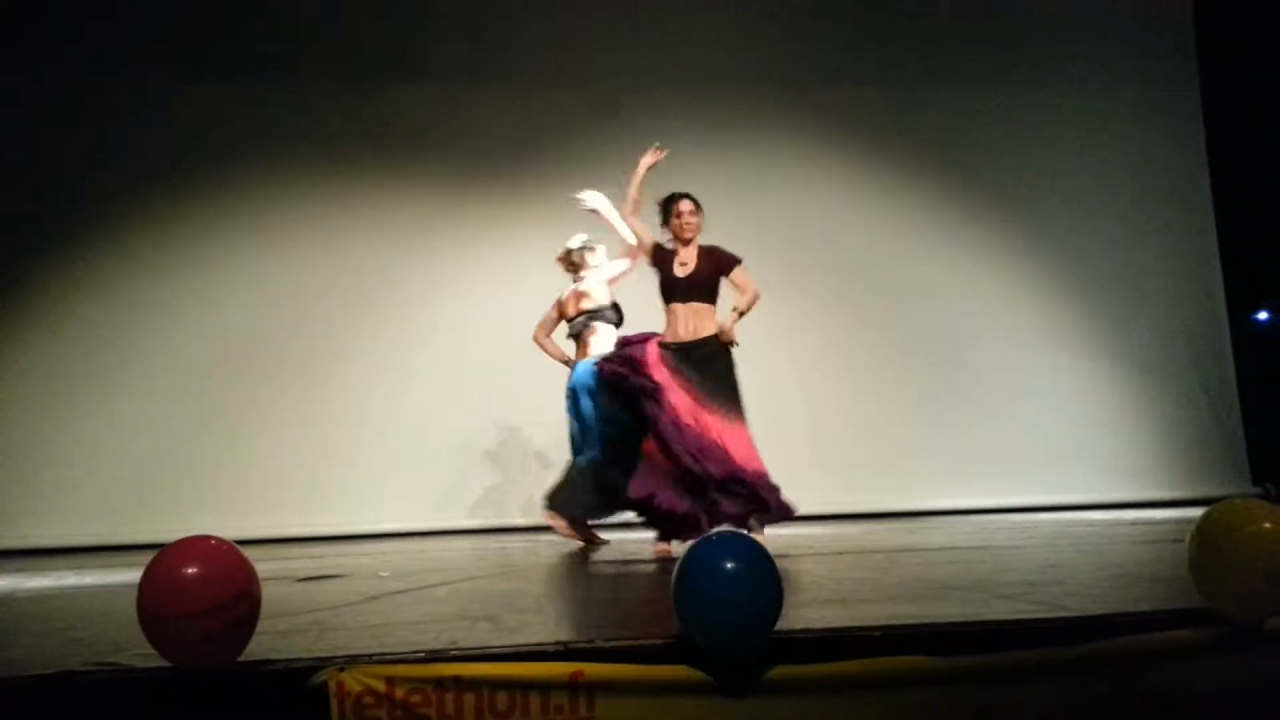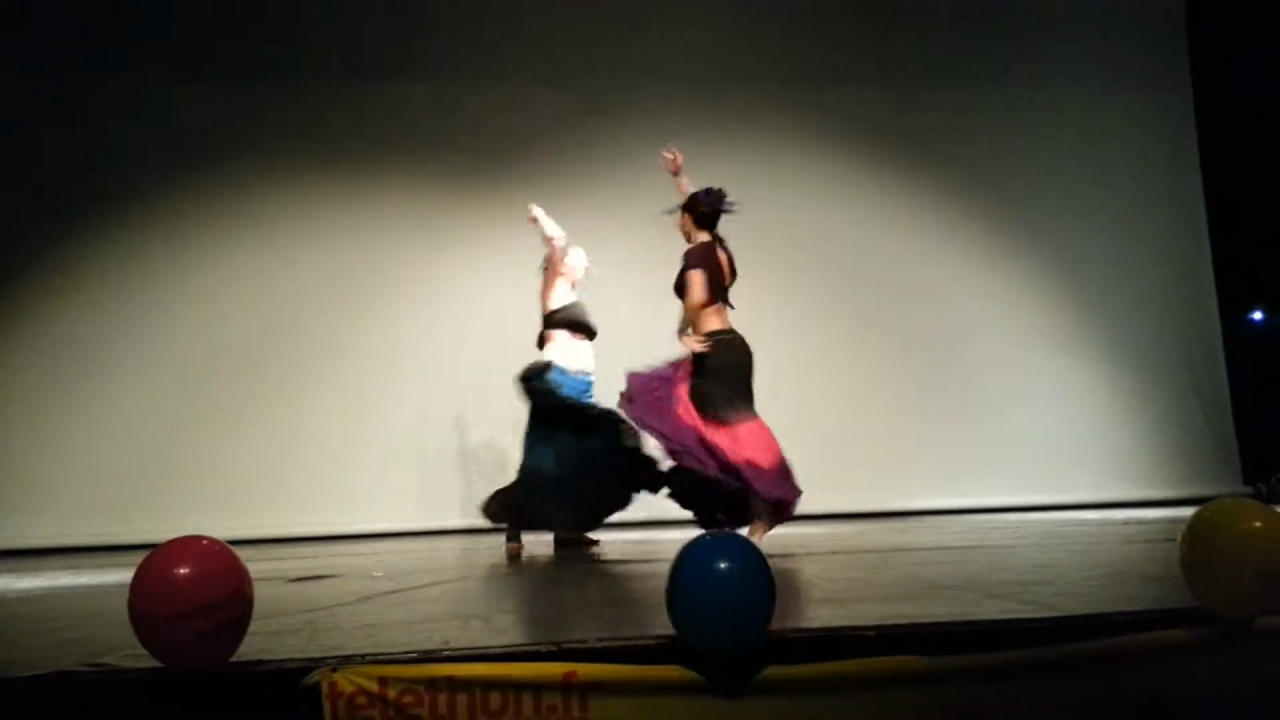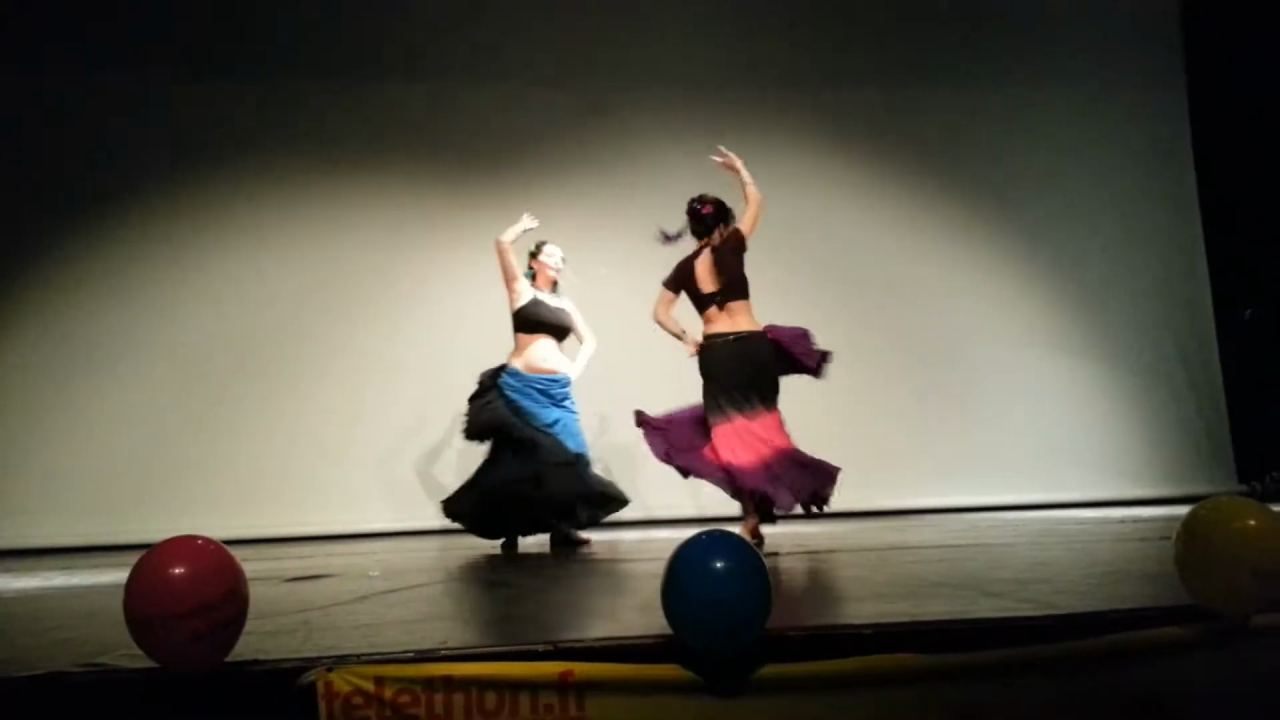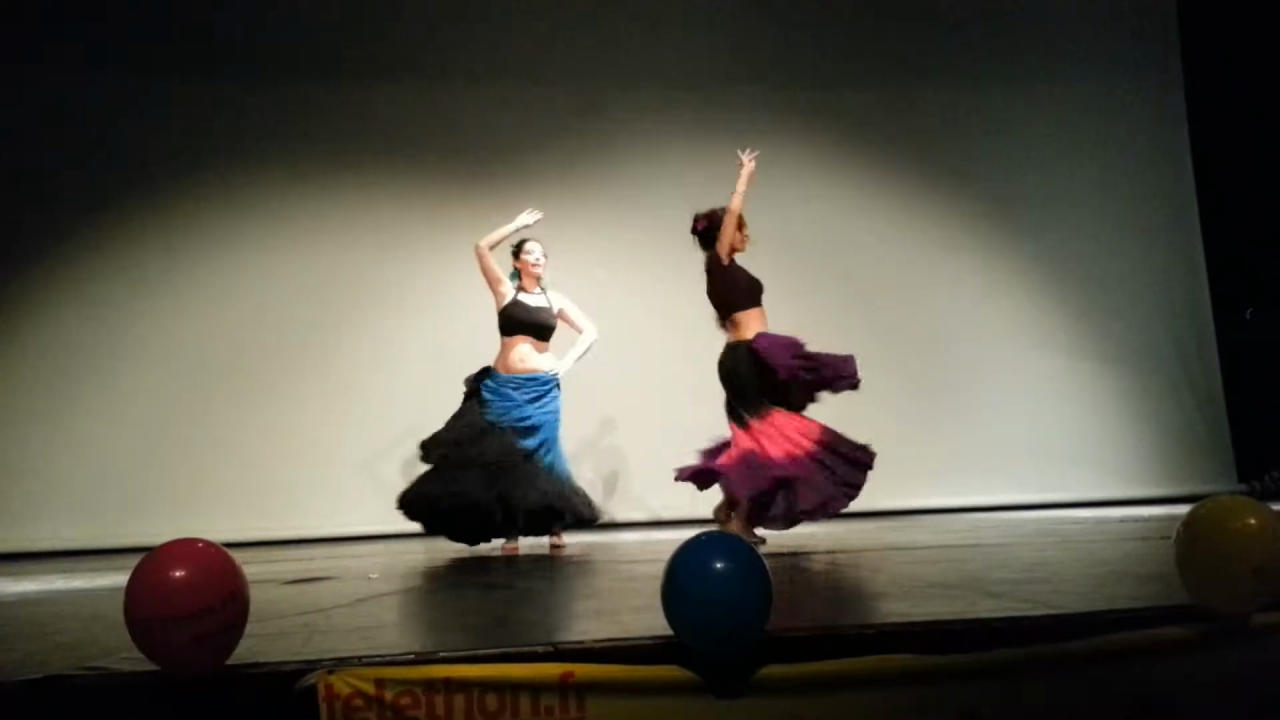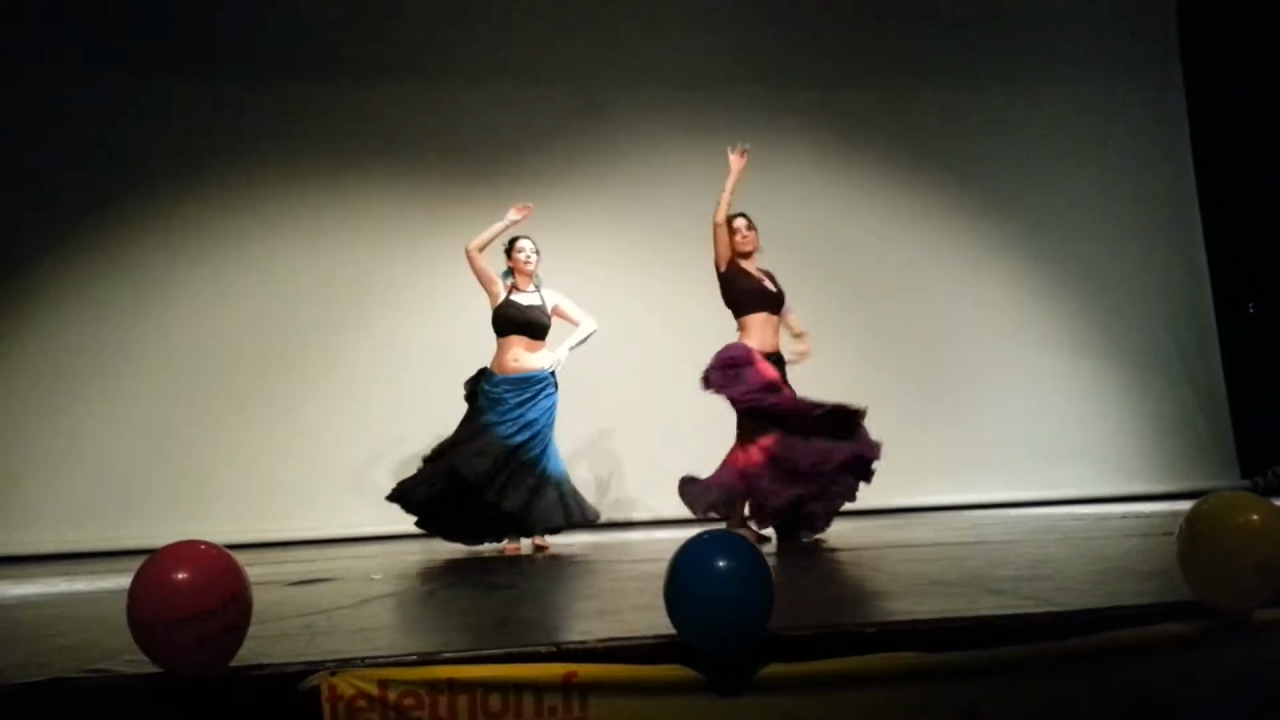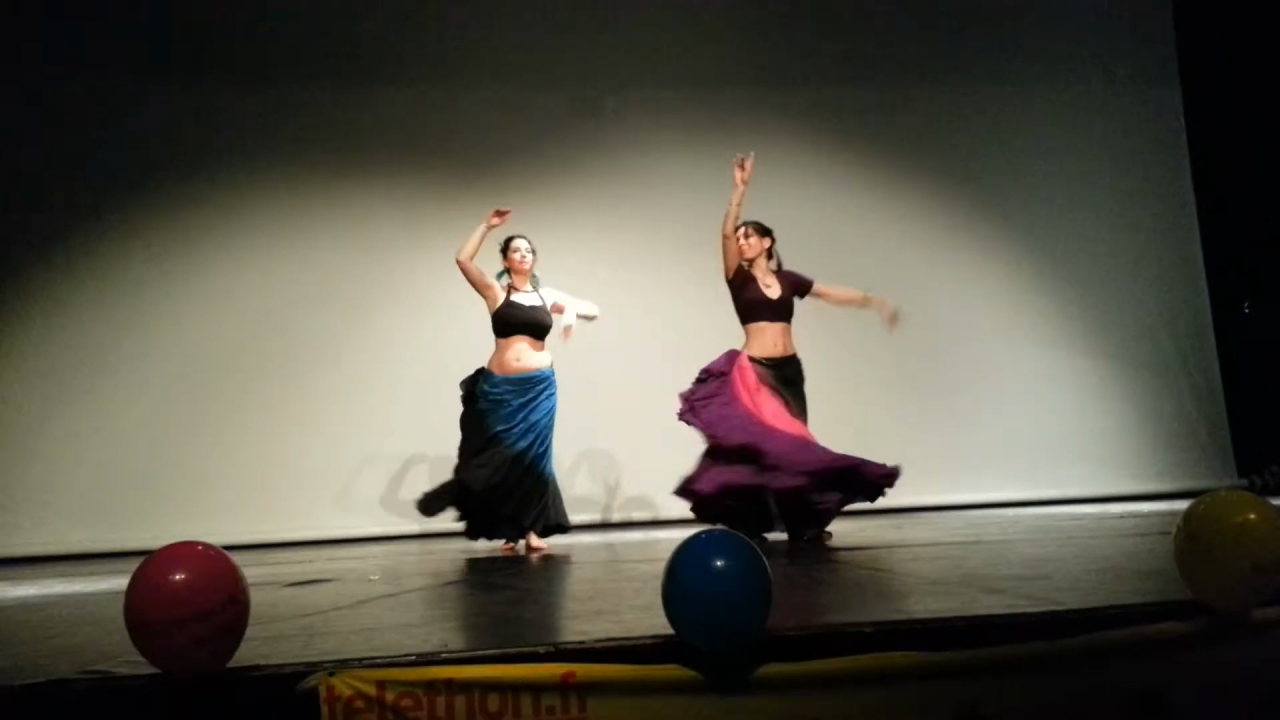
dt=0.2s
person 1, frame 1
left shoulder: (715, 255)
right shoulder: (662, 256)
left elbow: (751, 290)
right elbow: (628, 214)
left wrist: (734, 319)
right wrist: (641, 168)
left hip: (709, 356)
right hip: (671, 356)
left knee: (723, 436)
right knee: (673, 440)
left ankle: (748, 517)
right ankle: (672, 527)
person 1, frame 2
left shoulder: (696, 255)
right shoulder: (717, 248)
left elbow: (697, 298)
right elbow: (699, 207)
left wrist: (686, 333)
right wrist: (679, 177)
left hip: (715, 352)
right hip: (729, 347)
left knee: (731, 431)
right knee: (717, 430)
left ankle: (760, 515)
right ankle: (729, 515)
person 1, frame 3
left shoulder: (681, 267)
right shoulder: (730, 249)
left elbow: (659, 315)
right elbow: (755, 201)
left wrist: (690, 339)
right wrist: (738, 165)
left hip: (714, 352)
right hip: (750, 345)
left knee: (731, 428)
right knee: (756, 425)
left ankle: (750, 513)
right ankle: (753, 515)
person 1, frame 4
left shoulder: (723, 274)
right shoulder: (721, 265)
right elbow: (732, 211)
right wrist: (746, 174)
left hip: (742, 357)
right hip: (753, 356)
left knee: (757, 436)
right knee: (770, 432)
left ankle: (733, 515)
right ankle: (732, 515)
person 1, frame 5
left shoulder: (766, 277)
right shoulder: (729, 271)
right elbow: (720, 220)
left wrist: (799, 337)
right wrist: (734, 175)
left hip: (771, 364)
right hip: (748, 363)
left knee: (778, 437)
right knee: (762, 437)
left ankle: (790, 521)
right ankle: (735, 517)
person 1, frame 6
left shoulder: (790, 280)
right shoulder: (739, 279)
left elbow: (832, 292)
right elbow: (726, 233)
left wrist: (873, 301)
right wrist: (739, 189)
left hip: (787, 369)
right hip: (754, 371)
left knee: (794, 444)
right knee: (760, 438)
left ankle: (805, 518)
right ankle: (752, 520)
person 2, frame 1
left shoulder: (564, 297)
right shoulder: (598, 282)
left elbow: (539, 335)
right elbow: (633, 247)
right wrist: (606, 209)
left hip: (583, 376)
right hip: (601, 371)
left knee: (596, 447)
right knee: (605, 446)
left ankle: (577, 519)
right ankle: (562, 508)
person 2, frame 2
left shoulder: (573, 302)
right shoulder: (555, 289)
right elbow: (557, 239)
left wrist: (588, 367)
right wrist: (541, 219)
left hip: (578, 386)
right hip: (558, 381)
left knee: (590, 449)
right knee: (552, 454)
left ankle: (569, 528)
right ankle: (516, 528)
person 2, frame 3
left shoulder: (564, 304)
right shoulder: (520, 290)
left elbow: (587, 339)
right elbow: (503, 243)
left wrist: (577, 366)
right wrist: (524, 225)
left hip: (557, 388)
right hip: (519, 384)
left knee: (566, 451)
right knee: (522, 453)
left ankle: (564, 527)
right ankle: (511, 528)
person 2, frame 4
left shoulder: (555, 300)
right shoulder: (505, 291)
left elbow: (590, 331)
right elbow: (481, 247)
left wrist: (568, 361)
right wrist: (518, 224)
left hip: (541, 388)
right hip: (502, 386)
left knee: (541, 450)
right knee: (499, 454)
left ankle: (555, 524)
right ankle: (510, 529)
person 2, frame 5
left shoulder: (549, 298)
right shoulder: (499, 291)
left elbow: (589, 323)
right elbow: (471, 251)
left wrist: (566, 347)
right wrist: (507, 223)
left hip: (538, 386)
right hip: (499, 386)
left knee: (533, 451)
right knee: (495, 453)
left ankle: (539, 526)
right ankle: (510, 530)
person 2, frame 6
left shoulder: (547, 295)
right shoulder: (495, 291)
left elbow: (593, 310)
right elbow: (464, 261)
left wrist: (572, 312)
right wrist: (486, 227)
left hip: (538, 385)
right hip: (498, 386)
left knee: (532, 452)
right knee: (500, 453)
left ankle: (533, 528)
right ankle: (506, 528)
